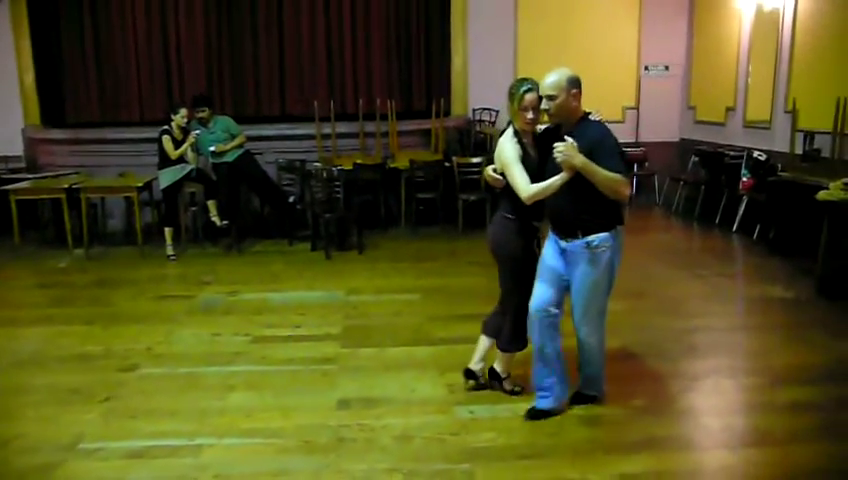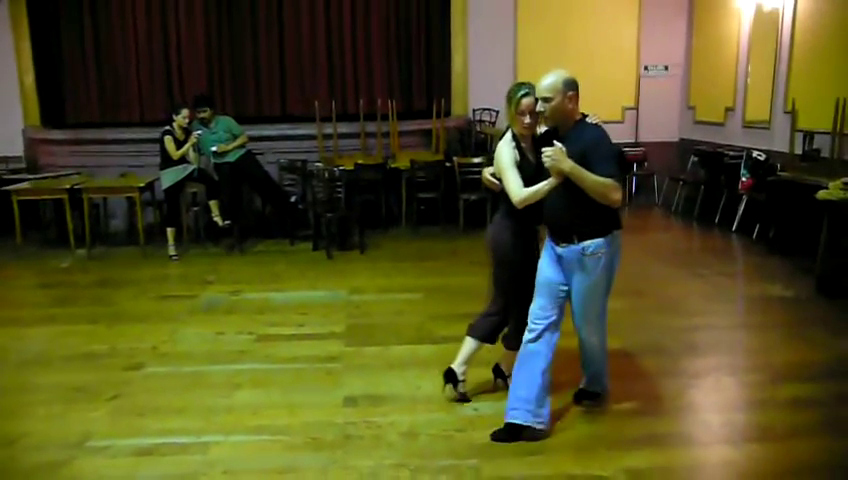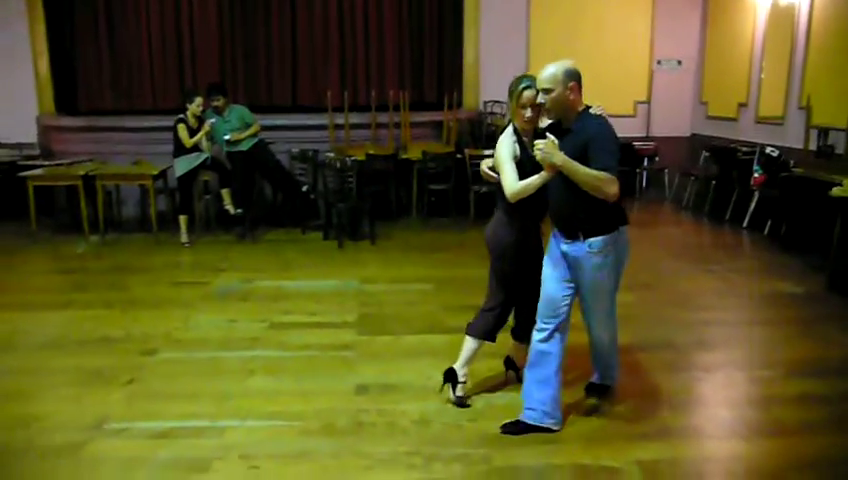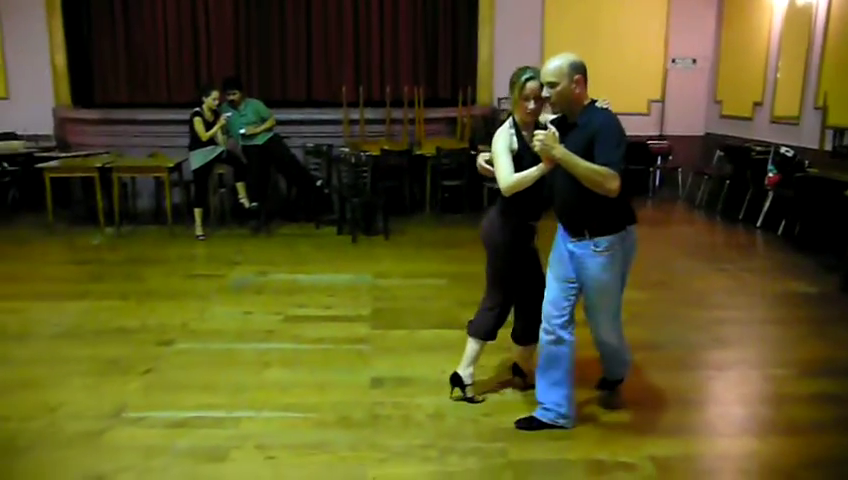
dt=0.2s
person 1, frame 1
left shoulder: (597, 136)
right shoulder: (547, 135)
left elbow: (622, 190)
left wrist: (579, 162)
left hip: (594, 241)
right hip: (557, 239)
left knee: (586, 322)
right knee: (541, 310)
left ankle: (591, 387)
right ankle: (551, 394)
person 1, frame 2
left shoulder: (594, 138)
right shoulder: (547, 138)
left elbow: (614, 195)
left wrist: (568, 166)
left hip: (592, 246)
right hip: (555, 245)
left knee: (588, 325)
right knee: (539, 323)
left ankle: (595, 384)
right ankle: (528, 416)
person 1, frame 3
left shoulder: (597, 130)
right shoulder: (553, 130)
left elbow: (609, 189)
left wrist: (559, 160)
left hip: (599, 242)
right hip: (561, 239)
left knee: (598, 321)
right knee: (548, 321)
left ankle: (606, 377)
right ankle: (540, 413)
person 1, frame 4
left shoulder: (604, 124)
right shoulder: (558, 126)
left elbow: (611, 185)
right elbow: (538, 165)
left wrist: (559, 153)
left hip: (606, 240)
right hip: (567, 237)
left knee: (603, 321)
right knee: (554, 321)
left ankle: (617, 370)
right ankle: (554, 410)
person 2, frame 1
left shoulder: (537, 137)
right shoulder: (509, 145)
right elbow: (528, 193)
right wrist: (566, 174)
left hip: (519, 229)
right hip: (512, 231)
left knee: (512, 302)
right knee: (519, 304)
left ankle: (477, 366)
right ankle: (501, 372)
person 2, frame 2
left shoulder: (537, 140)
right shoulder: (507, 148)
right elbow: (519, 197)
right wrist: (557, 178)
left hip: (514, 232)
right hip: (512, 234)
left knee: (502, 305)
right knee: (522, 305)
left ankle: (458, 369)
right ankle: (505, 369)
person 2, frame 3
left shoulder: (539, 134)
right shoulder: (511, 141)
right elbow: (513, 191)
right wrist: (547, 172)
left hip: (521, 229)
right hip: (512, 231)
left knee: (499, 301)
right knee: (528, 299)
left ankle: (460, 370)
right ankle: (518, 361)
person 2, frame 4
left shoulder: (543, 128)
right shoulder: (505, 136)
right elbow: (508, 185)
right wrist: (545, 166)
left hip: (512, 227)
right hip: (508, 228)
left knee: (498, 299)
right knee: (532, 299)
left ankle: (464, 372)
right ankle: (523, 364)
person 3, frame 1
left shoulder: (185, 130)
right shoulder: (165, 132)
left elbow: (190, 157)
right elbow: (173, 155)
right wrist: (188, 143)
left hip: (183, 166)
right hip: (168, 171)
left knee: (209, 181)
right knee: (171, 207)
left ankle: (214, 216)
right ankle: (169, 245)
person 3, frame 2
left shoulder: (187, 131)
right shoulder: (167, 133)
right elbow: (175, 155)
right wrist: (190, 143)
left hip: (185, 166)
right hip: (170, 171)
left knee: (211, 181)
right knee: (173, 208)
left ankle: (216, 216)
right ankle: (171, 245)
person 3, frame 3
left shoulder: (200, 119)
right shoulder: (181, 121)
right elbow: (188, 144)
right wrist: (203, 131)
left hip: (198, 155)
right hip: (183, 160)
left knee: (224, 170)
right knee: (185, 195)
left ankle: (228, 204)
right ankle: (183, 233)
person 3, frame 4
left shoulder: (216, 113)
right shoulder: (197, 114)
right elbow: (204, 137)
left wrist: (224, 147)
right wrist: (219, 125)
left hip: (214, 148)
right hip: (199, 153)
left knee: (239, 163)
right knee: (201, 188)
left ankle: (243, 198)
right ankle: (198, 226)
person 4, frame 1
left shoulder: (224, 121)
right shoulder: (193, 127)
left elbow: (242, 137)
left wrist: (227, 147)
left hip: (239, 156)
right hip: (220, 164)
left knee: (262, 181)
right knee: (228, 198)
left ankle: (286, 207)
right ankle: (235, 231)
person 4, frame 2
left shoulder: (226, 121)
right shoulder: (195, 127)
left elbow: (244, 137)
left wrist: (229, 147)
left hip: (241, 156)
right hip: (222, 164)
left knee: (263, 181)
right knee: (229, 197)
left ankle: (287, 206)
right ankle: (236, 232)
person 4, frame 3
left shoulder: (239, 110)
right shoulder: (209, 116)
left elbow: (257, 126)
left wrist: (242, 136)
left hip: (253, 145)
right hip: (234, 153)
left knee: (275, 169)
right knee: (242, 185)
left ankle: (300, 195)
right ankle: (248, 220)
person 4, frame 4
left shoulder: (254, 104)
right shoulder: (225, 110)
left elbow: (272, 120)
left wrist: (257, 129)
left hip: (268, 139)
right hip: (250, 147)
left knee: (290, 163)
right knee: (258, 178)
left ankle: (314, 191)
right ankle: (262, 214)
